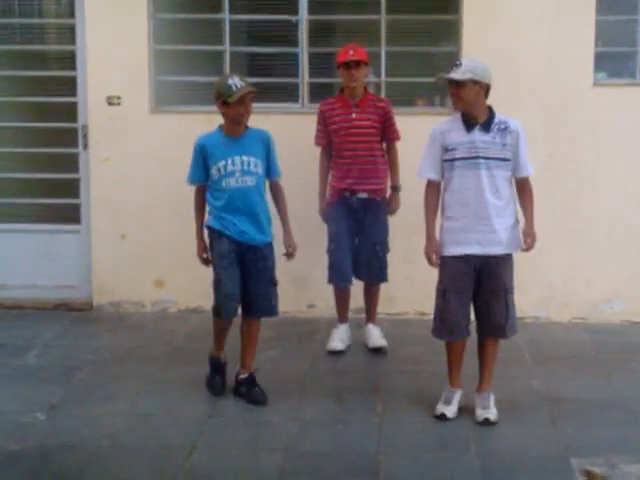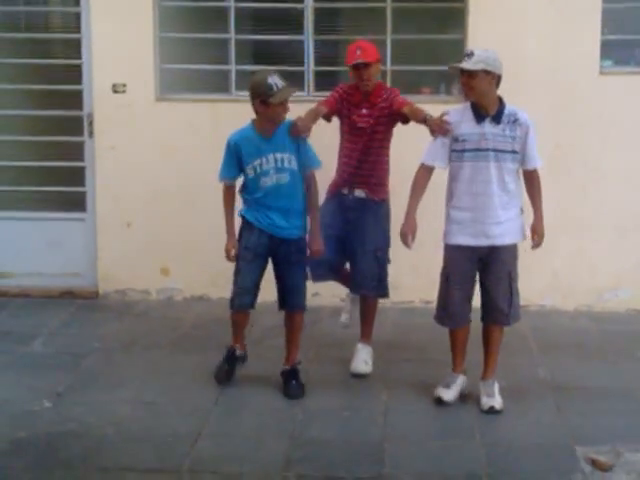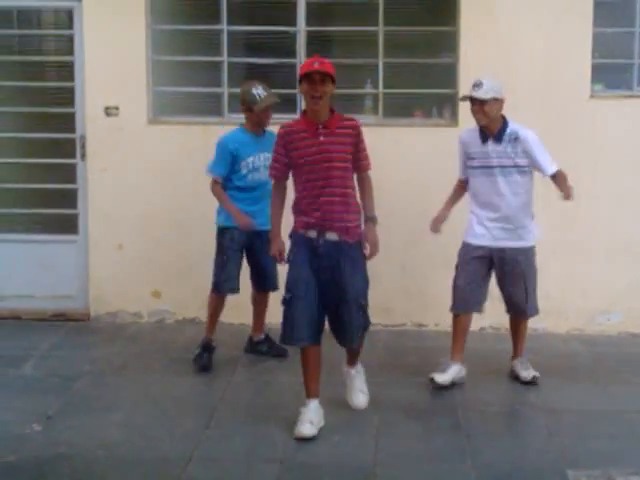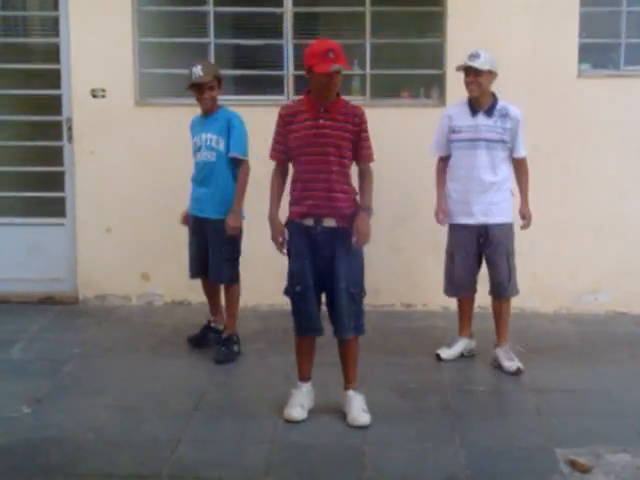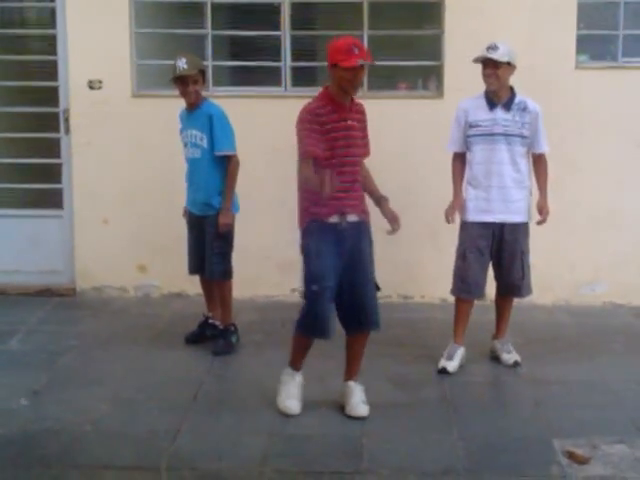
dt=1s
person 1, frame 1
left shoulder: (381, 107)
right shoulder: (327, 109)
left elbow: (391, 150)
right elbow: (325, 154)
left wrist: (395, 189)
right wrist: (322, 196)
left hip: (373, 196)
right hip: (340, 197)
left knee: (374, 260)
right knee: (340, 262)
left ankle: (371, 324)
right ankle: (341, 325)
person 1, frame 2
left shoulder: (390, 98)
right shoulder: (344, 95)
left elbow: (410, 111)
right elbow: (320, 110)
left wrist: (430, 120)
right wrist: (306, 120)
left hip: (372, 198)
right hip: (339, 193)
left knee: (370, 272)
right knee: (321, 259)
left ankle: (365, 345)
right ankle: (354, 290)
person 1, frame 3
left shoulder: (351, 128)
right shoulder: (288, 133)
left elbow: (363, 177)
right elbow: (279, 186)
left wrist: (371, 223)
right wrist: (275, 234)
left hip: (346, 236)
right hip: (306, 238)
left knee: (353, 315)
right knee: (305, 319)
left ankle: (353, 367)
right ankle: (312, 404)
person 1, frame 4
left shoulder: (355, 115)
right shoulder: (290, 114)
left elbow: (366, 170)
right elbow: (280, 167)
left wrist: (365, 212)
right wrist: (274, 213)
left hip: (344, 226)
right hip: (303, 225)
left knee: (348, 309)
right knee: (304, 307)
left ankle: (352, 392)
right ankle: (303, 387)
person 1, frame 5
left shoulder: (359, 113)
right shoulder: (312, 113)
right elbow: (306, 166)
left wrist: (383, 203)
right wrist: (318, 183)
left hip: (356, 222)
right hip: (321, 224)
left knee: (363, 306)
right knee: (318, 304)
left ankle: (352, 384)
right ankle: (292, 374)
person 2, frame 1
left shoulder: (511, 131)
right shoulder: (442, 132)
left elbow: (523, 182)
right elbow: (433, 186)
left wrist: (529, 222)
right wrist: (430, 234)
left hip: (498, 243)
right hip: (456, 243)
left knee: (493, 318)
right knee: (453, 317)
left ankle: (485, 392)
right ankle: (453, 389)
person 2, frame 2
left shoulder: (520, 122)
right shoulder: (452, 121)
left elbow: (531, 172)
right elbow: (427, 167)
left wrist: (538, 217)
right wrist: (410, 213)
left hip: (502, 232)
right hip: (461, 231)
left knee: (498, 308)
right knee: (454, 305)
left ankle: (489, 380)
right ankle: (457, 373)
person 2, frame 3
left shoulder: (524, 138)
right shoulder: (466, 139)
left elbow: (554, 172)
left wrist: (565, 186)
right wrist: (445, 210)
left hip: (517, 235)
right hip: (478, 234)
left knee: (521, 300)
right knee: (464, 294)
left ankle: (519, 360)
right ankle: (455, 363)
person 2, frame 4
left shoulder: (511, 115)
right shoulder: (451, 115)
left elbow: (519, 161)
right elbow: (443, 160)
left wrist: (525, 202)
right wrist: (440, 199)
left hip: (498, 212)
right hip: (461, 212)
left knee: (503, 279)
right knee: (461, 277)
left ankle: (502, 347)
right ankle: (465, 338)
person 2, frame 5
left shoulder: (529, 110)
right shoulder: (467, 109)
left elbow: (538, 156)
right elbow: (459, 156)
left wrist: (543, 197)
right wrist: (456, 195)
left hip: (515, 210)
right hip: (477, 210)
left knee: (511, 278)
right knee: (468, 277)
left ankle: (500, 340)
right ankle: (457, 344)
person 3, frame 1
left shoulder: (263, 139)
right shoulder: (205, 144)
left elbow: (275, 186)
right elbow: (200, 192)
left wrist: (288, 231)
right wrist: (200, 237)
left hip: (259, 237)
right hip: (223, 236)
left knee: (257, 308)
right knee: (227, 302)
left ankle: (246, 374)
right ankle: (217, 359)
person 3, frame 2
left shoulder: (294, 133)
right shoulder: (238, 142)
left elbow: (311, 179)
right elbow: (226, 187)
left wrist: (314, 228)
right wrist: (231, 235)
left hip: (293, 232)
right hip: (255, 229)
left knee: (295, 302)
right knee: (242, 296)
left ankle: (290, 368)
right ankle: (235, 350)
person 3, frame 3
left shoulder: (273, 140)
right shoulder: (229, 142)
right elbow: (217, 185)
right wrist: (236, 213)
left hip: (264, 224)
right hip: (232, 225)
left knee: (265, 283)
right knee: (223, 285)
left ankle: (258, 337)
right ankle: (207, 343)
person 3, frame 4
left shoulder: (231, 120)
right shoulder: (195, 123)
left elbow: (243, 166)
left wrist: (235, 211)
right wrist: (190, 206)
left hip: (223, 213)
right hip: (199, 212)
left knee: (227, 274)
right knee: (202, 271)
left ankle: (231, 335)
right ankle: (215, 323)
person 3, frame 5
left shoulder: (214, 114)
right shoulder: (184, 116)
left elbow: (232, 161)
left wrist: (227, 208)
left hip: (216, 209)
right hip: (195, 207)
left knee: (219, 269)
right knee: (201, 267)
left ankle: (228, 327)
right ankle: (212, 320)
